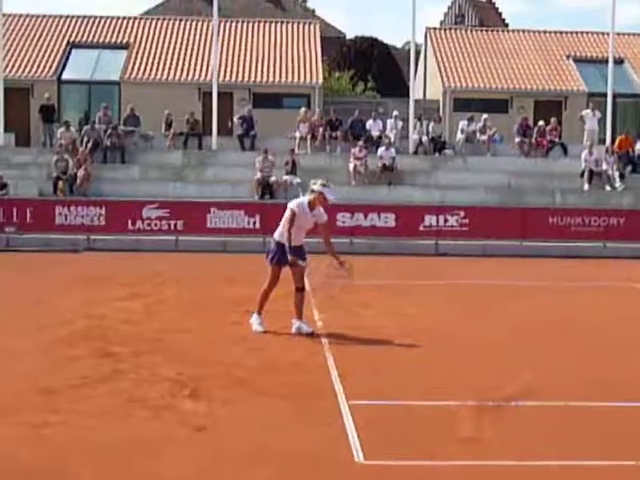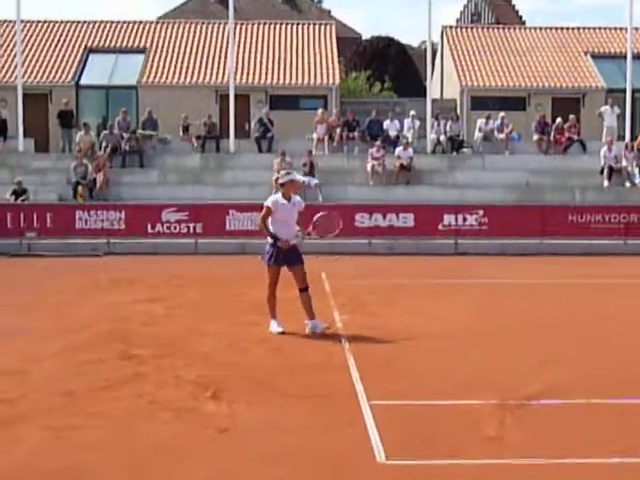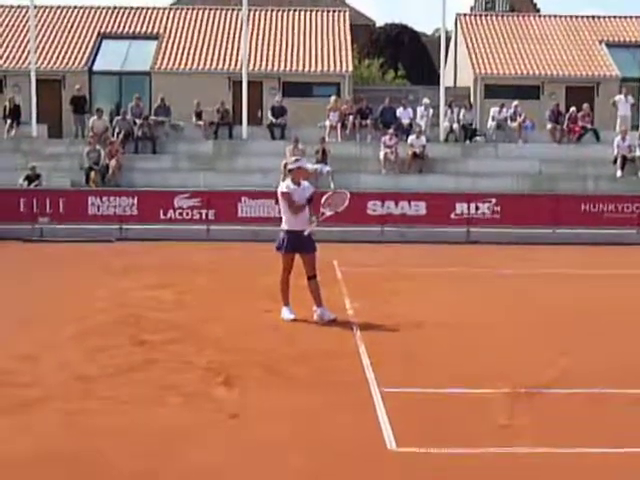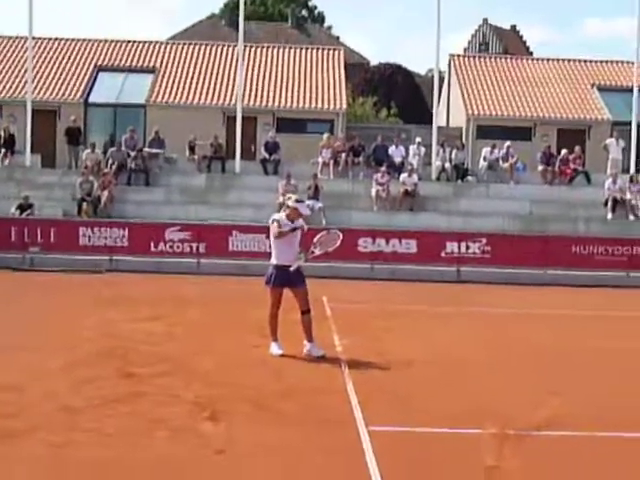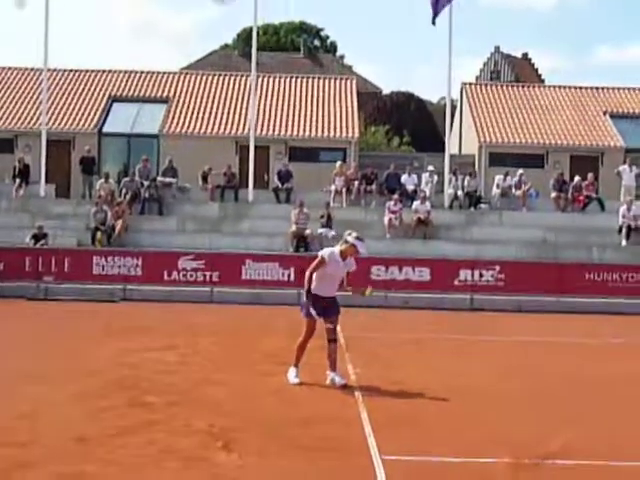
dt=1s
person 1, frame 1
left shoulder: (320, 214)
right shoulder: (296, 205)
left elbow: (326, 240)
right elbow: (287, 230)
left wrist: (337, 259)
right wrist: (289, 252)
left hip: (298, 247)
right hip: (281, 244)
left knee: (300, 285)
right knee: (272, 283)
left ankle: (298, 322)
right ankle: (257, 316)
person 1, frame 2
left shoulder: (297, 202)
right shoulder: (273, 201)
right elbow: (262, 224)
left wrist: (299, 231)
right wrist: (277, 240)
left hip: (291, 247)
right hip: (275, 247)
left knee: (303, 285)
right knee: (272, 286)
left ankle: (312, 322)
right ankle: (274, 321)
person 1, frame 3
left shoulder: (306, 186)
right shoulder: (285, 187)
right elbow: (294, 210)
left wrist: (313, 216)
right wrist: (309, 200)
left hip: (305, 233)
right hip: (289, 234)
left knee: (312, 273)
right knee: (286, 272)
left ankle: (319, 309)
right ankle: (286, 308)
person 1, frame 4
left shoulder: (298, 224)
right shoulder: (277, 219)
right elbow: (276, 235)
right wrist: (294, 227)
left hip: (294, 269)
right hip: (278, 269)
left knee: (305, 306)
right knee: (275, 307)
left ankle: (309, 344)
right ankle: (274, 343)
person 1, frame 5
left shoulder: (349, 262)
right shoulder: (328, 254)
left elbow: (342, 283)
right elbow: (309, 273)
left wrist: (357, 290)
right wrist: (308, 294)
left hip: (331, 300)
right hip: (315, 298)
left knee: (332, 337)
right knee: (308, 334)
left ankle: (332, 373)
right ankle: (294, 369)
